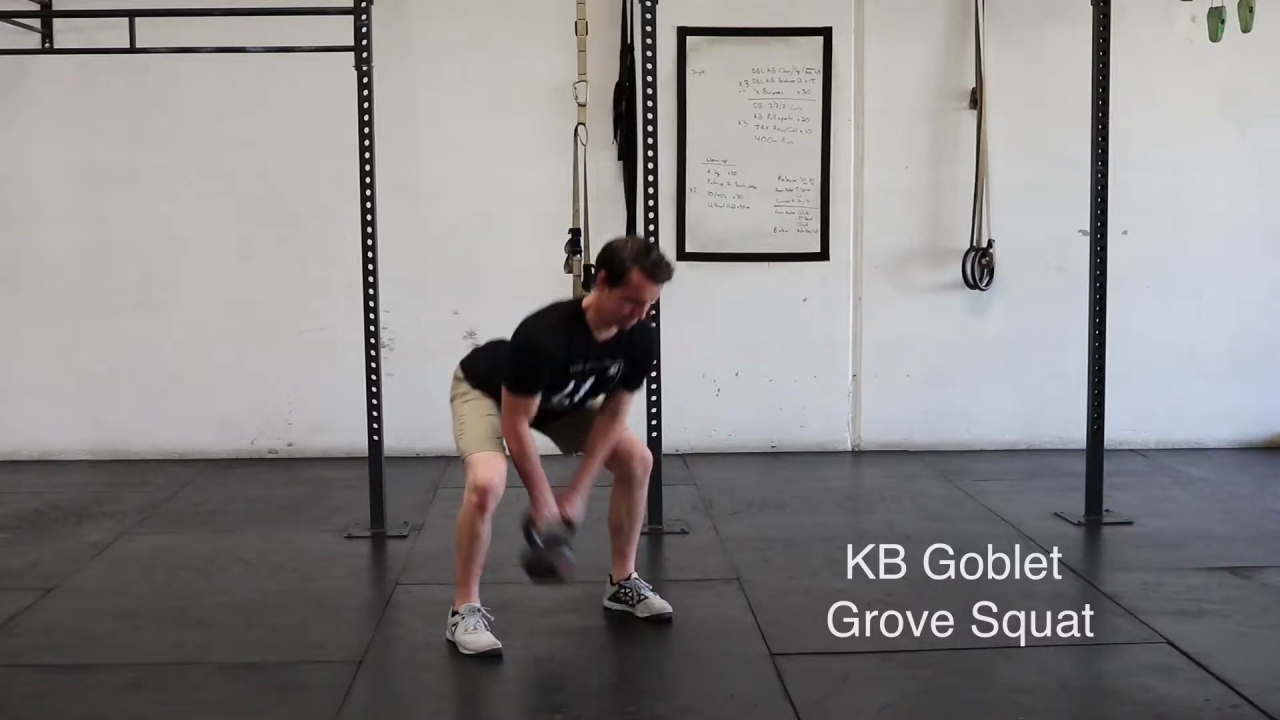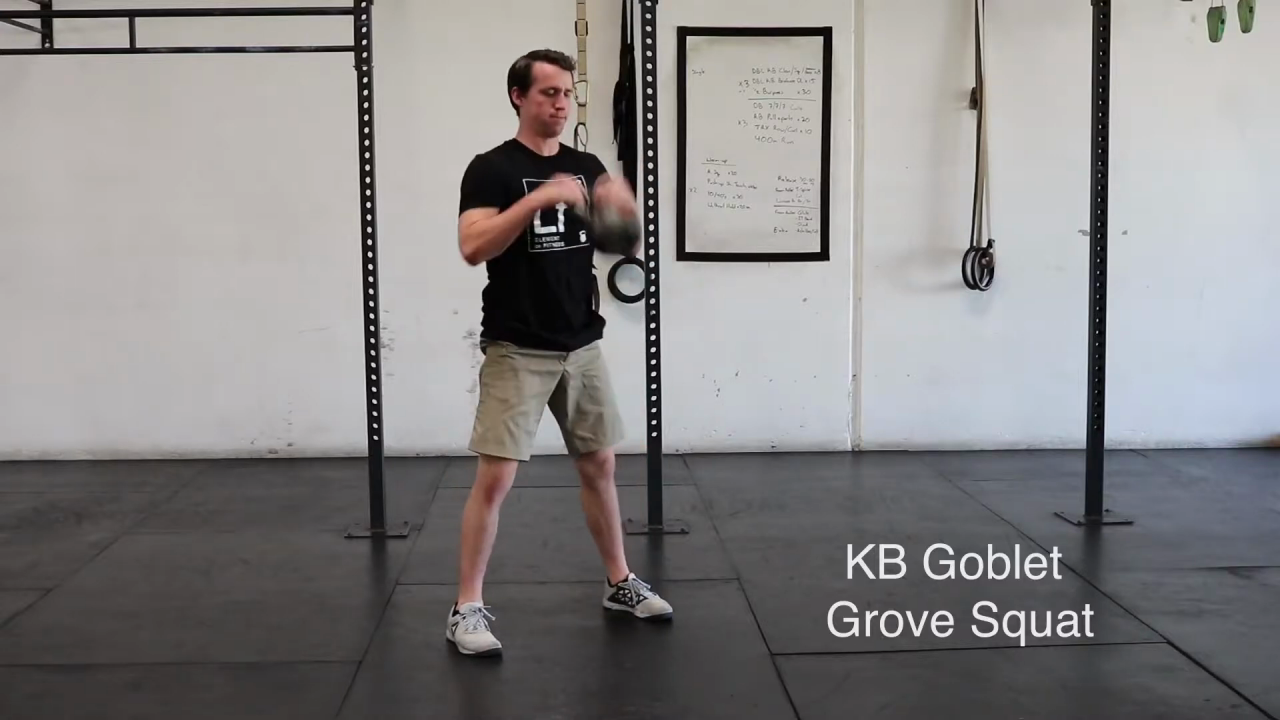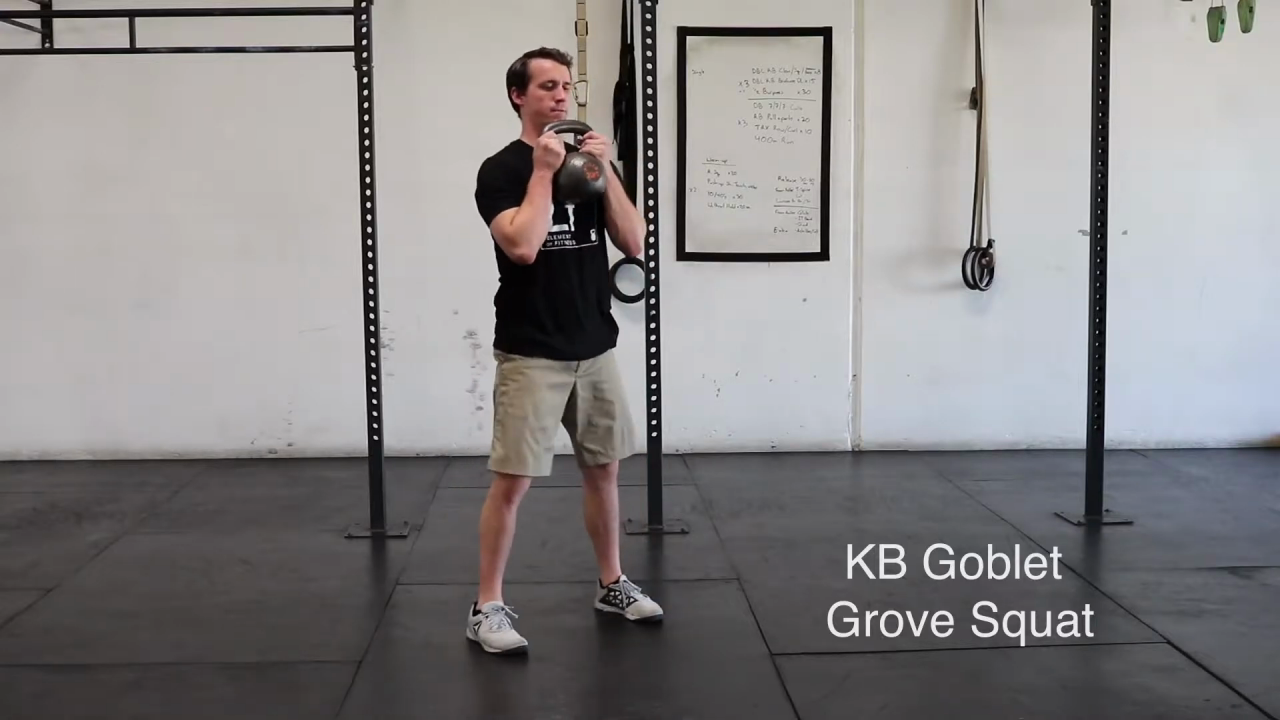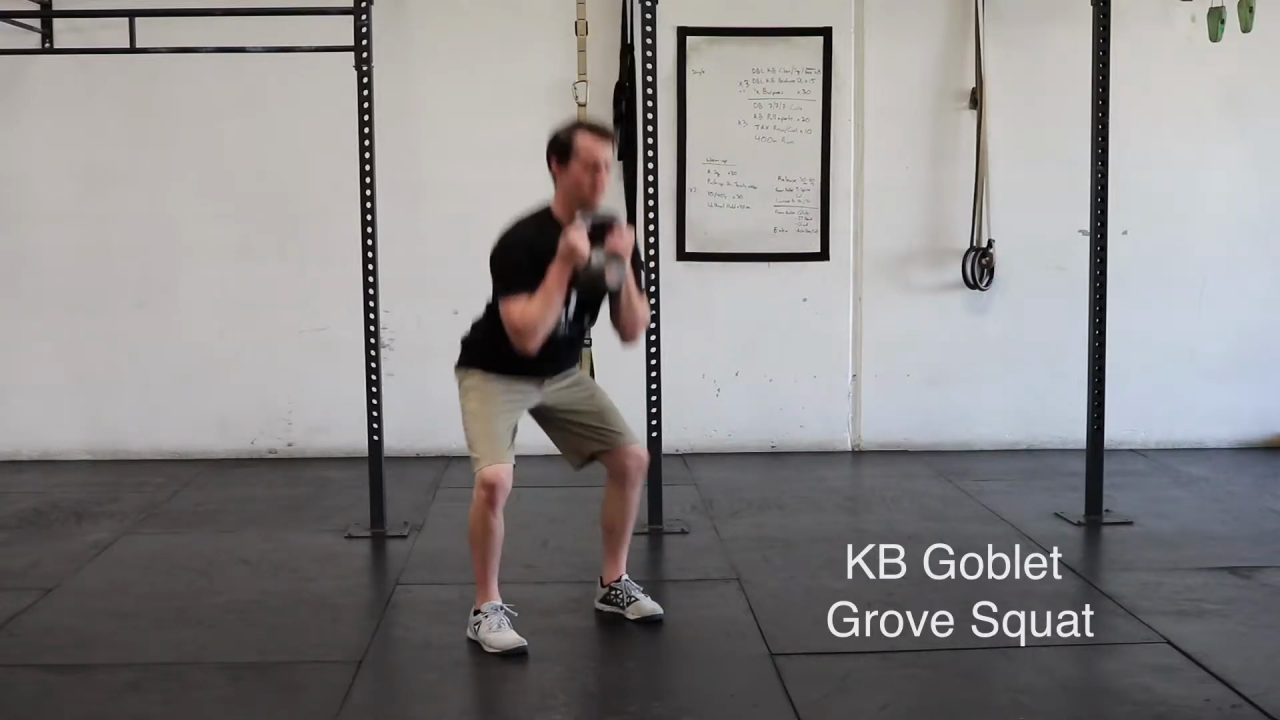
dt=1s
person 1, frame 1
left shoulder: (640, 339)
right shoulder: (544, 334)
left elbow: (612, 419)
right elbow: (516, 430)
left wrist: (577, 494)
right wrist: (543, 502)
left hip: (562, 398)
right hip: (485, 388)
left knee: (638, 460)
right knee: (486, 484)
left ankle: (623, 582)
right ankle: (466, 610)
person 1, frame 2
left shoulder: (586, 164)
right shoulder: (491, 168)
right elbow: (472, 246)
left wrist: (622, 208)
right wrist: (541, 198)
left hip: (581, 344)
right hip: (517, 350)
left knee: (599, 466)
right knee: (495, 477)
left ankle: (620, 583)
right ankle: (467, 608)
person 1, frame 3
left shoulder: (594, 162)
right shoulder: (502, 170)
left elbow: (634, 243)
right elbow: (522, 246)
left wrist: (604, 171)
right wrist: (543, 171)
left hip: (594, 349)
right hip: (530, 355)
left knee: (603, 470)
right knee: (511, 483)
left ankle: (612, 585)
right ankle: (487, 607)
person 1, frame 4
left shoulder: (612, 236)
right shoulder: (522, 241)
left elbow: (631, 334)
right elbow: (526, 340)
left wrist: (624, 267)
right wrist: (563, 264)
left hip: (560, 374)
right hip: (494, 373)
left knee: (631, 459)
right knee: (495, 479)
left ankle: (613, 584)
right ankle: (486, 608)
